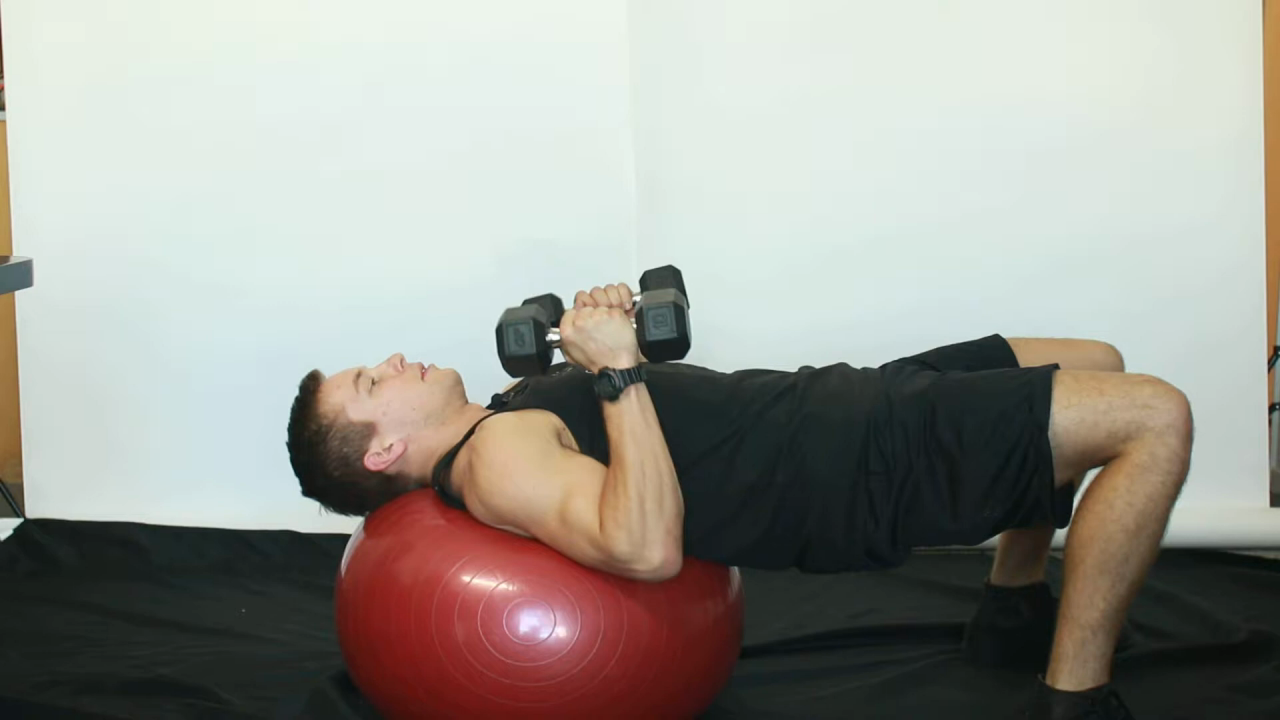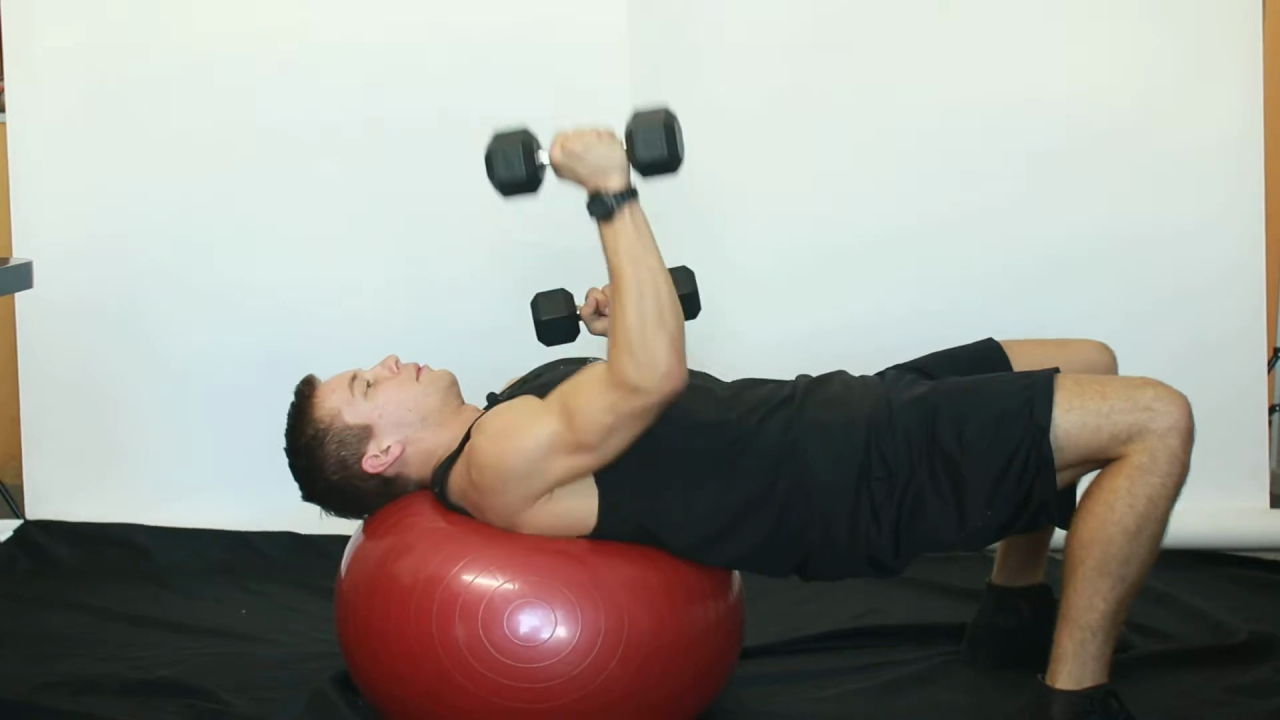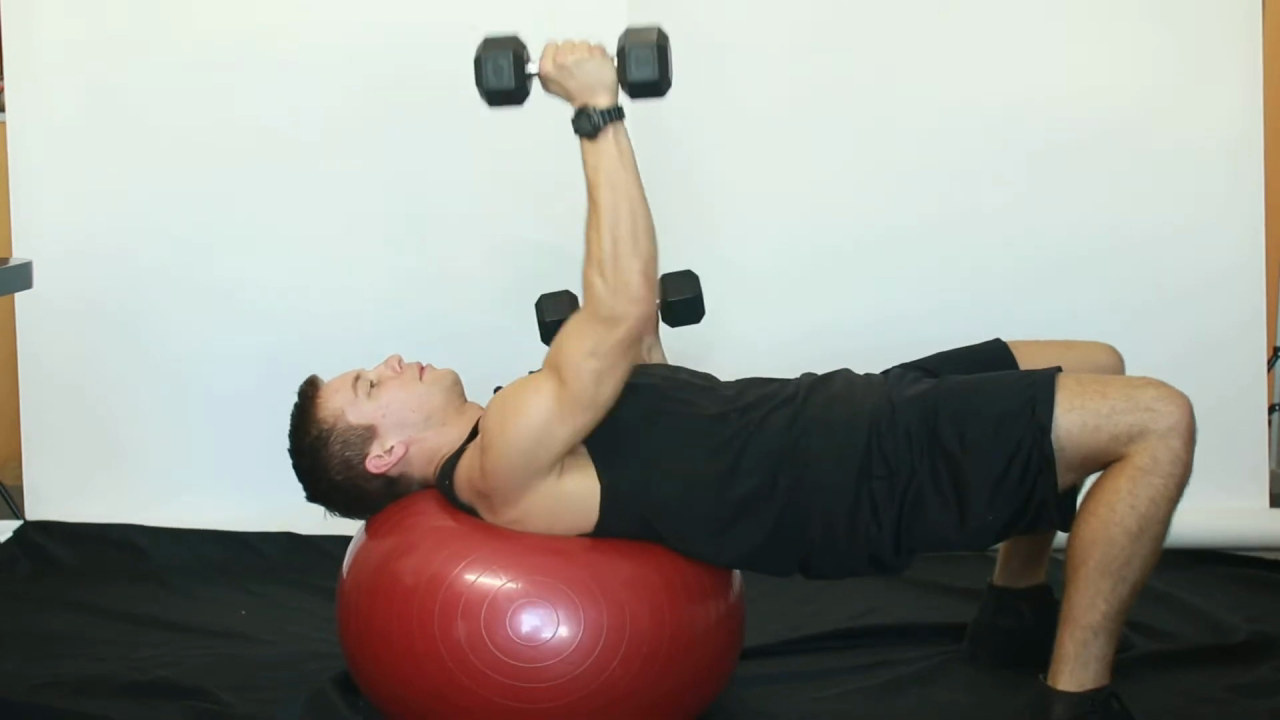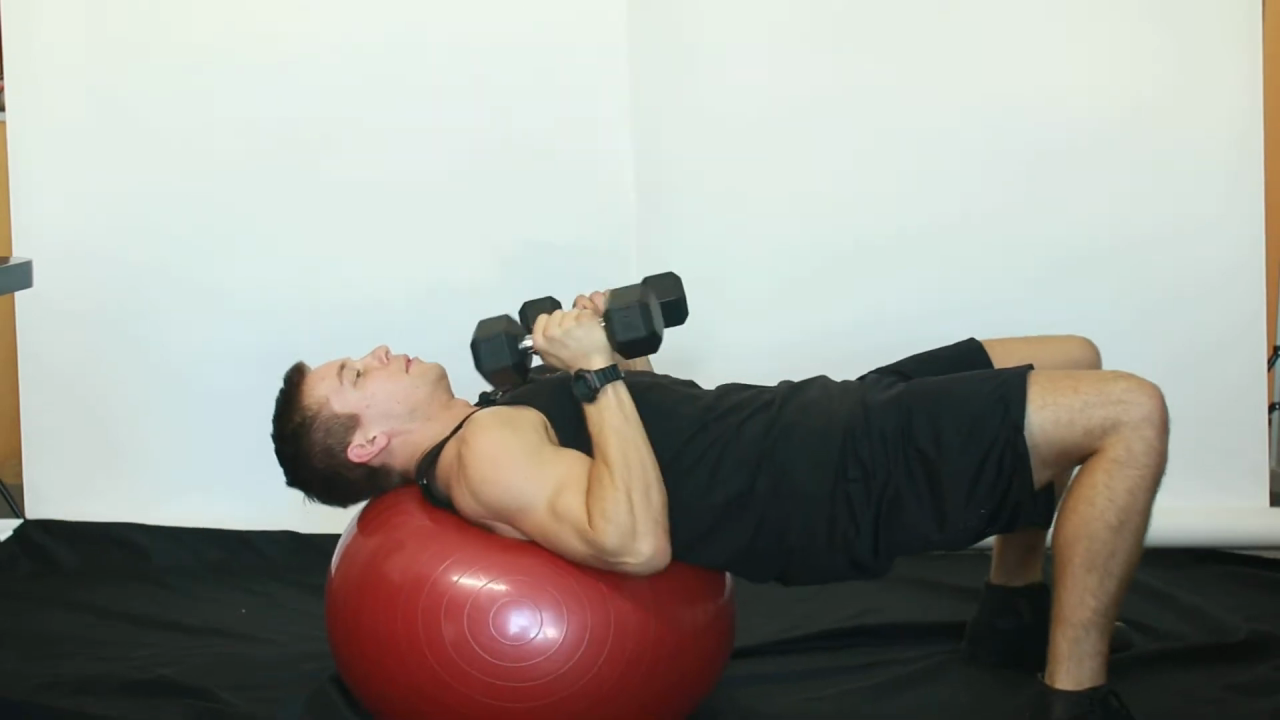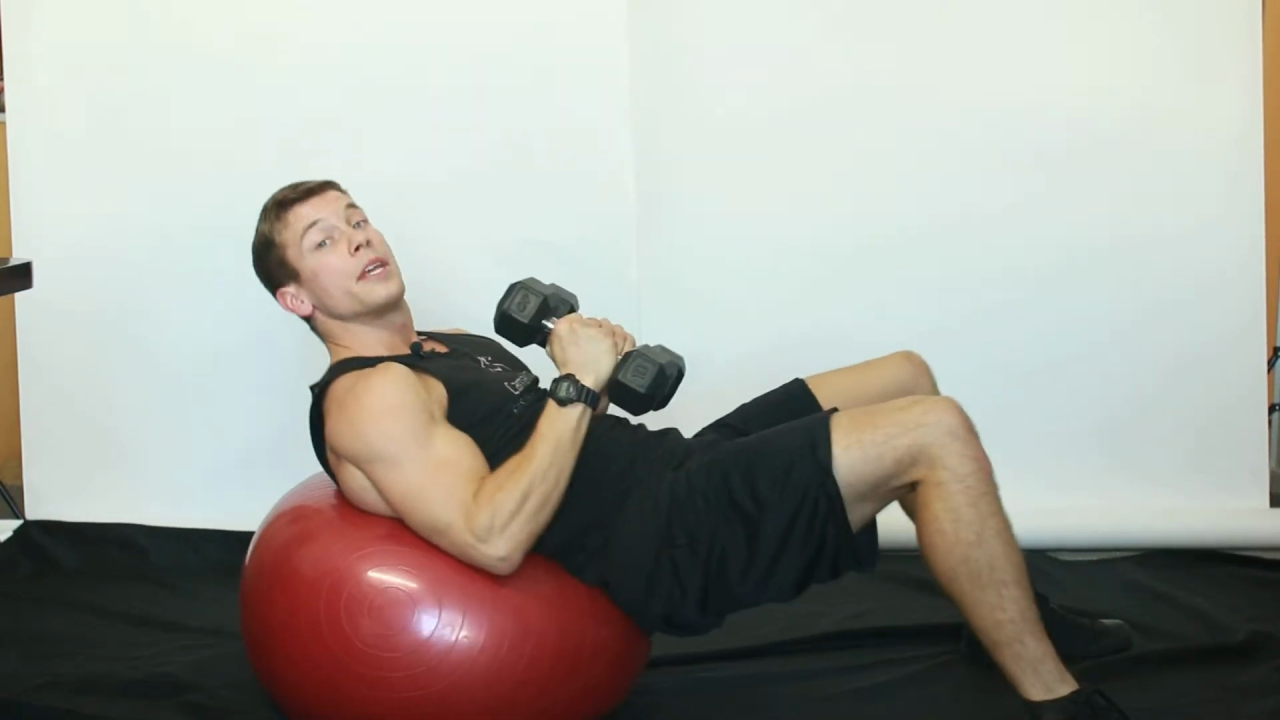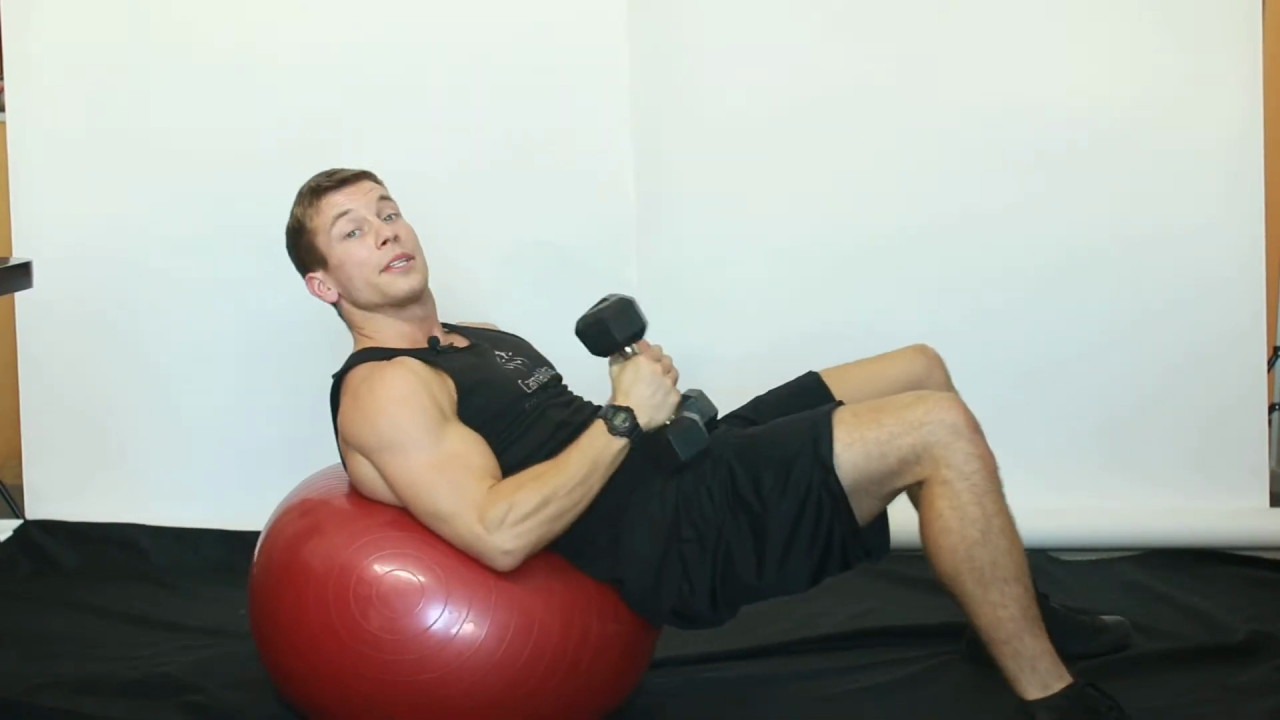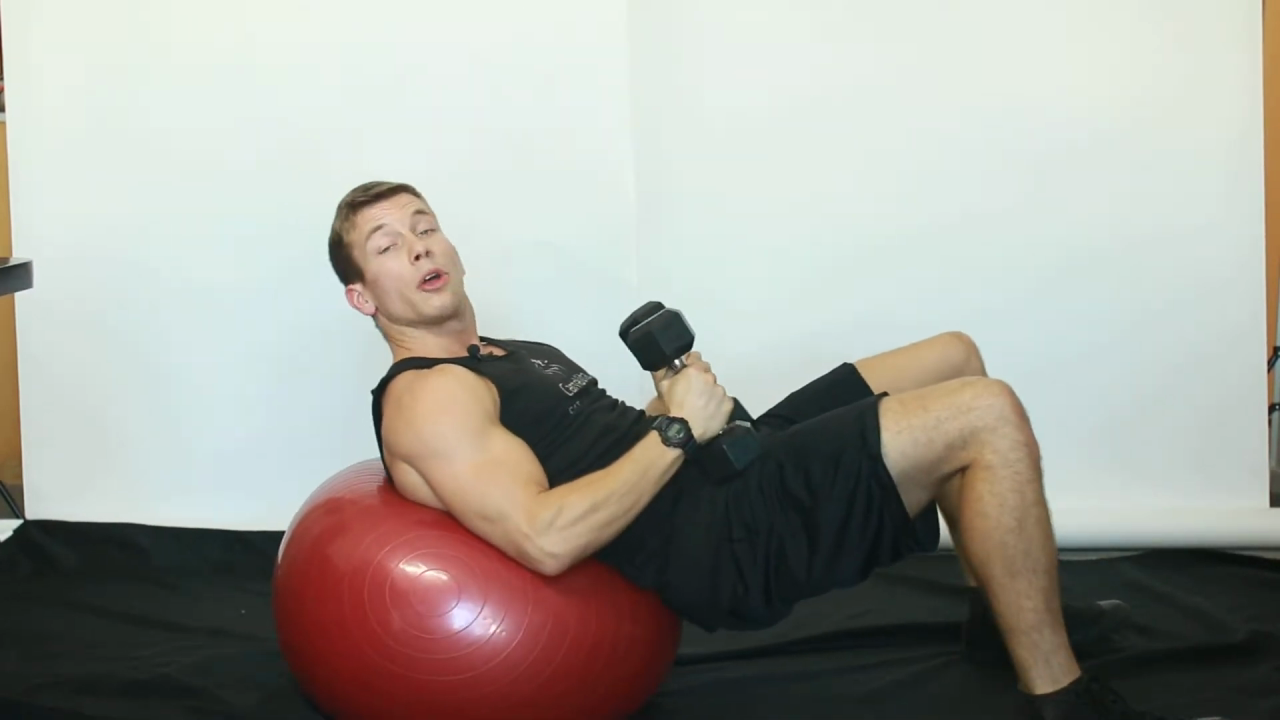
dt=0.7s
person 1, frame 1
left shoulder: (504, 421)
right shoulder: (496, 462)
right elbow: (650, 546)
left wrist: (621, 346)
right wrist: (617, 367)
left hip: (843, 413)
right hip: (853, 472)
left knee: (1097, 366)
right knee: (1155, 416)
left ankle: (1016, 610)
person 1, frame 2
left shoulder: (503, 433)
right shoulder: (501, 465)
right elbow: (657, 375)
left wrist: (631, 322)
right wrist: (612, 194)
left hip: (836, 420)
right hip: (852, 485)
left knee: (1088, 364)
right knee: (1153, 421)
left ankle: (1015, 612)
person 1, frame 3
left shoulder: (511, 430)
right shoulder: (503, 464)
right elbow: (626, 310)
left wrist: (625, 340)
right wrist: (599, 110)
left hip: (842, 424)
right hip: (854, 477)
left knee: (1097, 366)
right knee: (1156, 420)
left ankle: (1017, 614)
person 1, frame 4
left shoulder: (492, 424)
right shoulder: (481, 459)
right elbow: (638, 541)
left wrist: (610, 351)
right wrist: (595, 369)
left hip: (823, 423)
right hip: (833, 484)
left knee: (1074, 363)
right knee: (1129, 413)
left ankle: (1014, 612)
person 1, frame 5
left shoulder: (436, 350)
right shoulder: (369, 400)
right elbow: (494, 539)
left wrist: (596, 370)
right wrist: (576, 386)
left hip: (675, 472)
right hip: (672, 540)
left knee: (903, 377)
right knee: (935, 431)
left ankle: (1012, 613)
person 1, frame 6
left shoulder: (467, 342)
right shoulder: (383, 390)
right elbow: (501, 533)
left wrist: (633, 395)
right wrist: (624, 419)
left hip: (682, 473)
right hip: (675, 535)
left knee: (918, 370)
right knee: (940, 429)
left ankle: (1012, 606)
person 1, frame 7
left shoulder: (500, 357)
right shoulder: (428, 398)
right elbow: (548, 539)
left wrist: (674, 402)
right wrist: (676, 431)
left hip: (726, 474)
right hip: (723, 535)
left knee: (955, 358)
right knee: (989, 415)
left ankle: (1005, 608)
